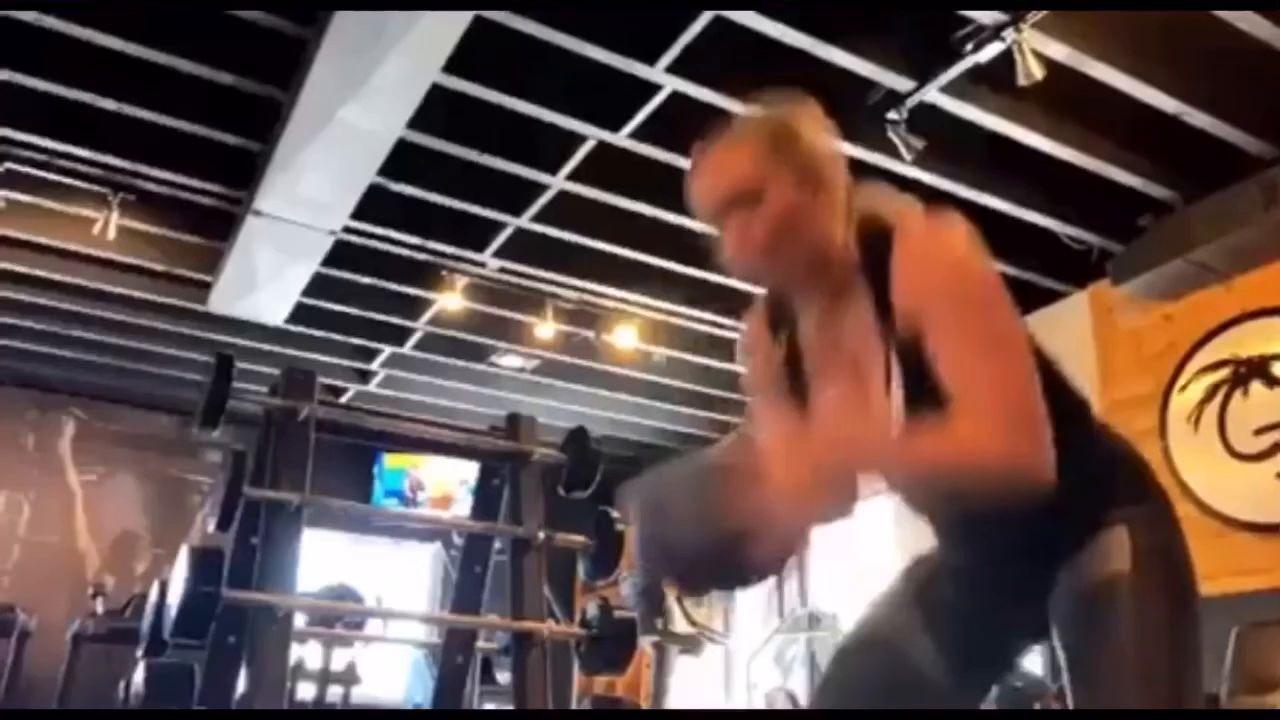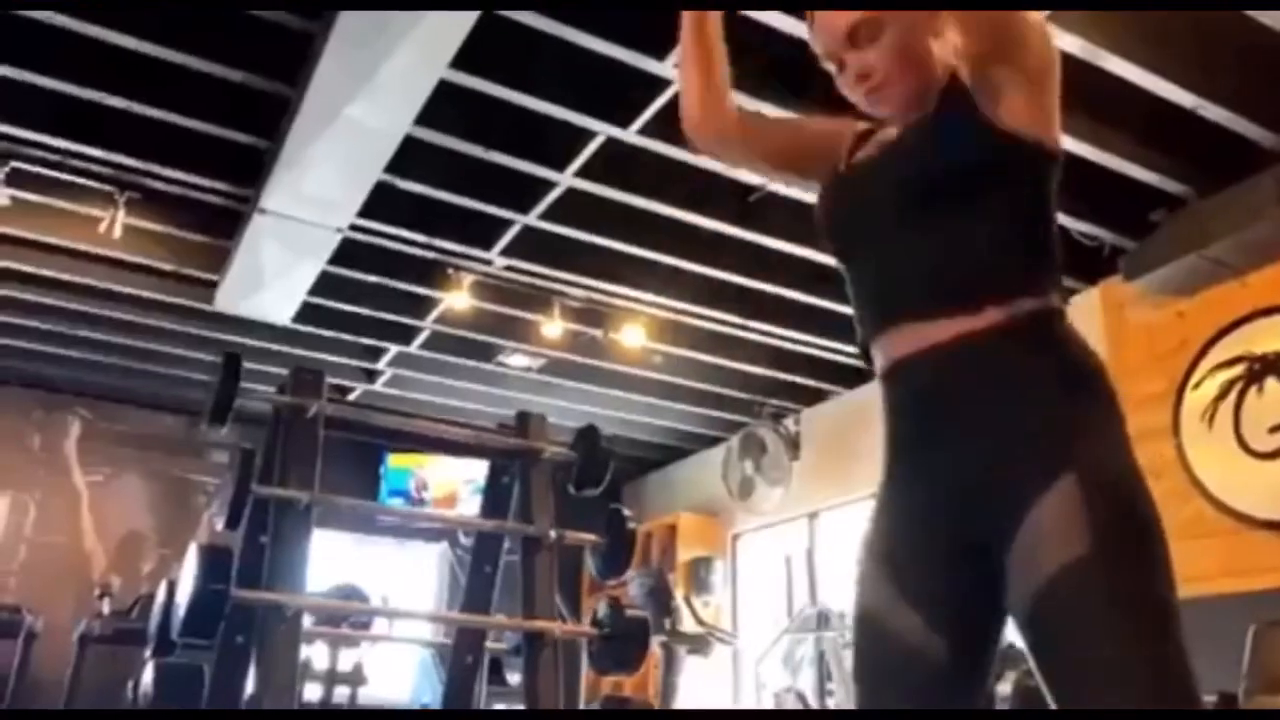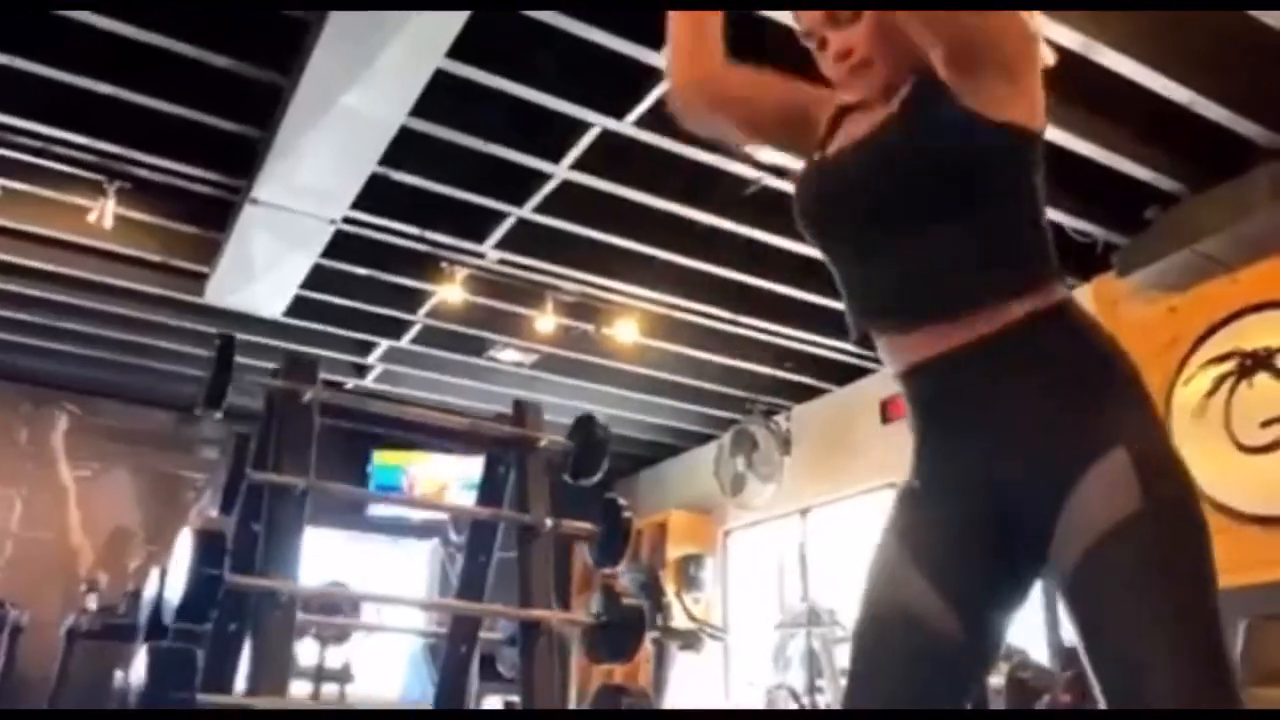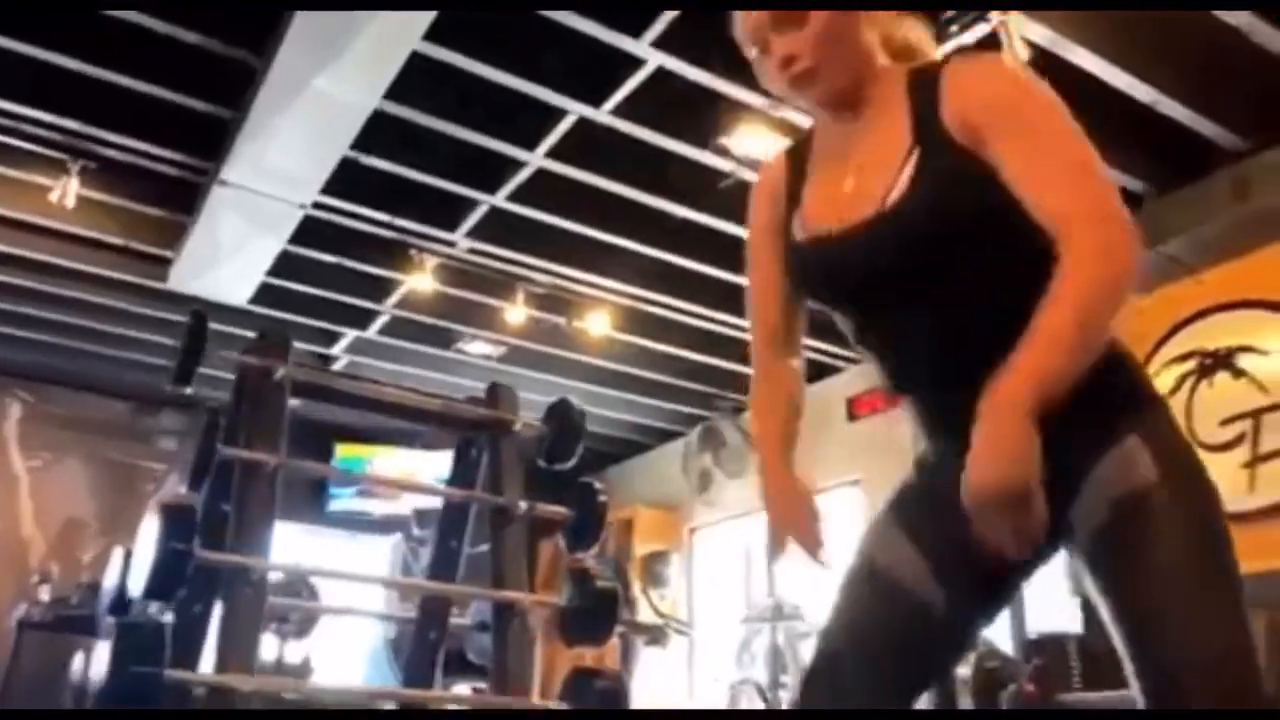
dt=0.3s
person 1, frame 1
left shoulder: (931, 254)
right shoulder: (766, 341)
left elbow: (1021, 455)
right elbow: (810, 491)
left wrist: (830, 453)
left hip: (1092, 527)
right hip: (979, 556)
person 1, frame 2
left shoulder: (1006, 72)
right shoulder: (851, 150)
right elbow: (713, 122)
left hip: (1038, 424)
right hip: (923, 459)
left knee: (1133, 693)
right knee: (895, 698)
person 1, frame 3
left shoulder: (978, 64)
right shoulder: (826, 129)
right elbow: (696, 87)
left hip: (1067, 405)
right hip: (951, 451)
left knee: (1185, 700)
right knee: (884, 698)
person 1, frame 4
left shoulder: (977, 92)
right shoulder: (782, 187)
left elbow: (1107, 245)
right elbow: (772, 357)
left wrist: (1009, 408)
right wrist: (777, 471)
left hip: (1090, 427)
right hip: (957, 465)
left knee: (1204, 696)
right knee: (835, 702)
